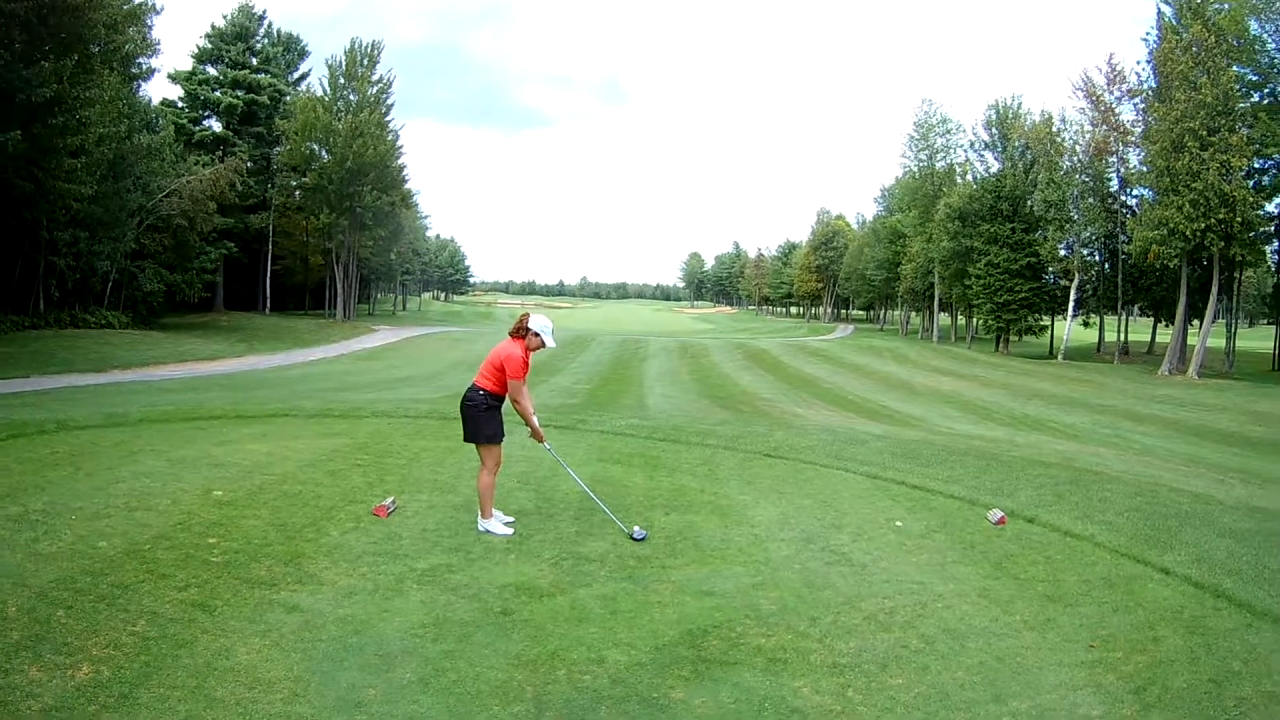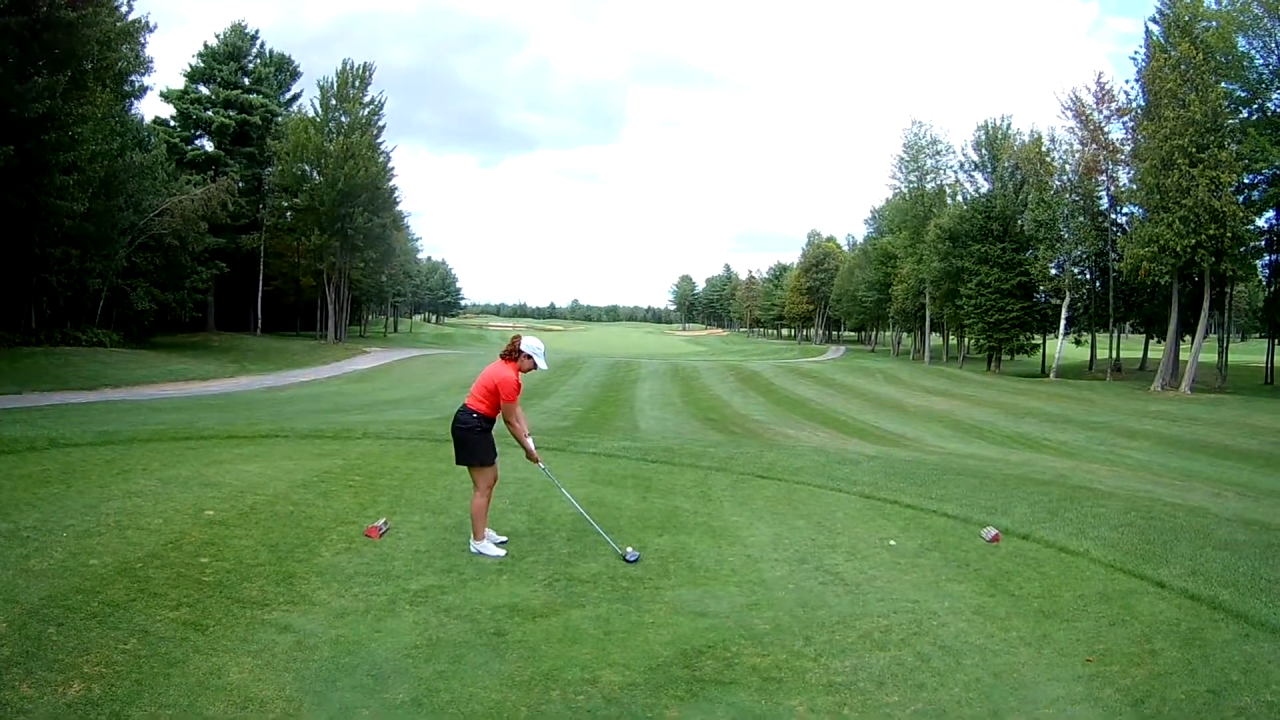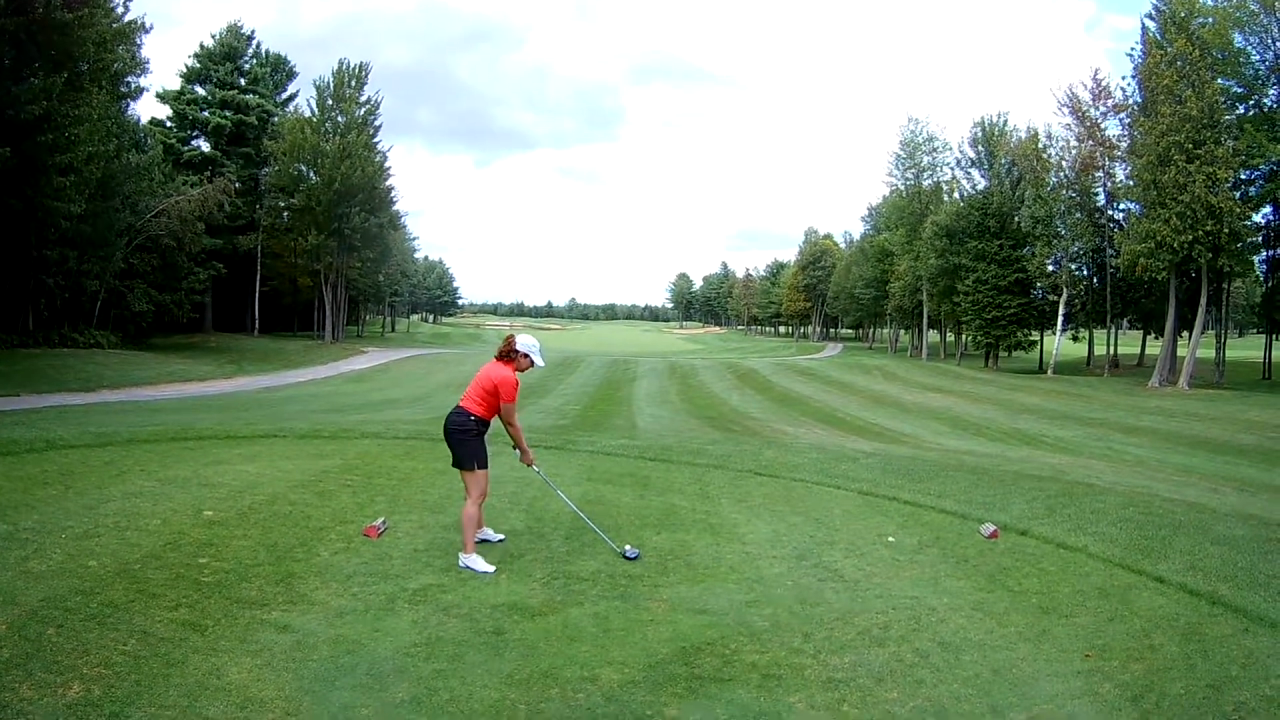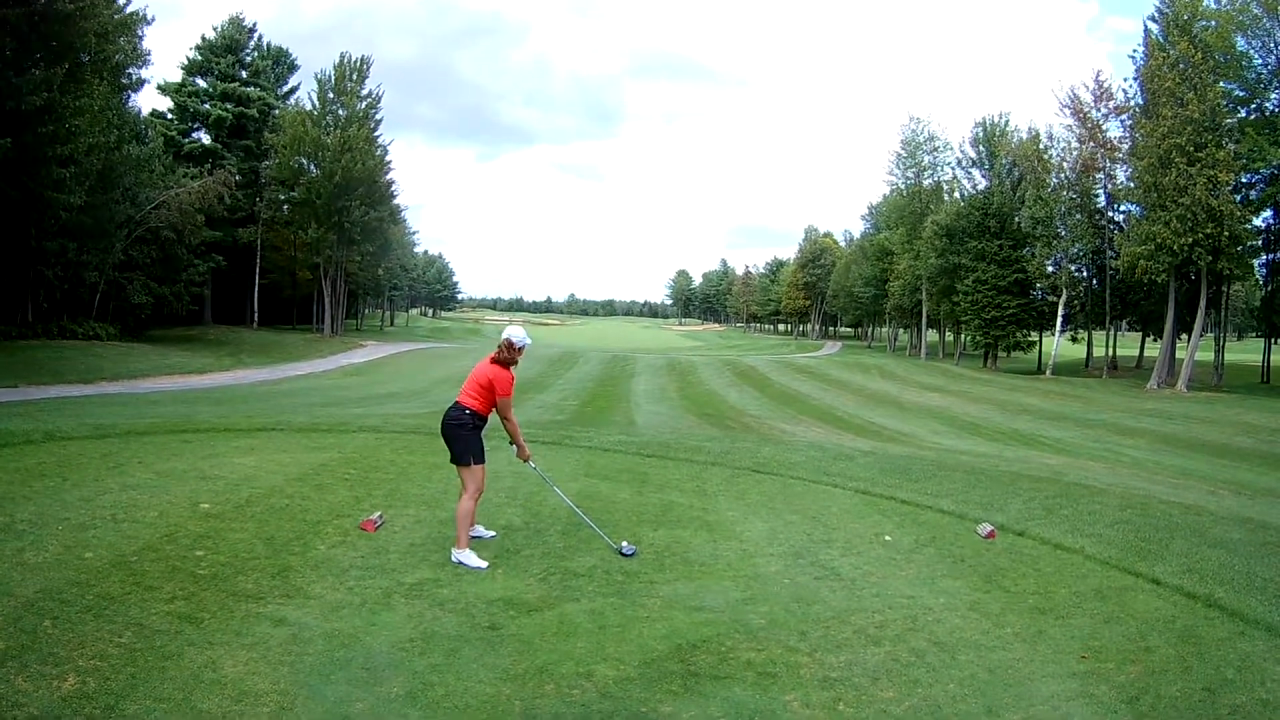
dt=1s
person 1, frame 1
left shoulder: (522, 349)
right shoulder: (514, 354)
left elbow: (522, 386)
right elbow: (516, 399)
left wrist: (533, 417)
right wrist: (534, 428)
left hip: (489, 403)
right hip: (480, 404)
left knee: (493, 463)
right knee: (490, 465)
left ankle: (488, 511)
right ankle: (486, 520)
person 1, frame 2
left shoulder: (507, 367)
right shoulder: (507, 378)
left elbow: (516, 407)
right elbow: (510, 421)
left wrist: (528, 436)
right wrist: (528, 449)
left hip: (475, 424)
right hip: (472, 426)
left knee: (490, 479)
right knee: (483, 487)
left ankle: (481, 530)
right ankle: (478, 541)
person 1, frame 3
left shoulder: (498, 366)
right shoulder: (507, 378)
left elbow: (503, 413)
right elbow: (510, 422)
left wrist: (520, 444)
right wrist: (524, 451)
left hip: (461, 424)
right hip: (466, 430)
left knee: (478, 486)
right knee: (476, 494)
left ankle: (479, 530)
right ankle: (467, 555)
person 1, frame 4
left shoulder: (494, 363)
right shoulder: (503, 374)
left elbow: (503, 411)
right elbow: (506, 417)
left wrist: (518, 439)
right wrist: (521, 446)
left hip: (461, 421)
right hip: (464, 425)
left knee: (473, 481)
right knee: (473, 489)
left ankle: (470, 527)
right ankle: (461, 550)
